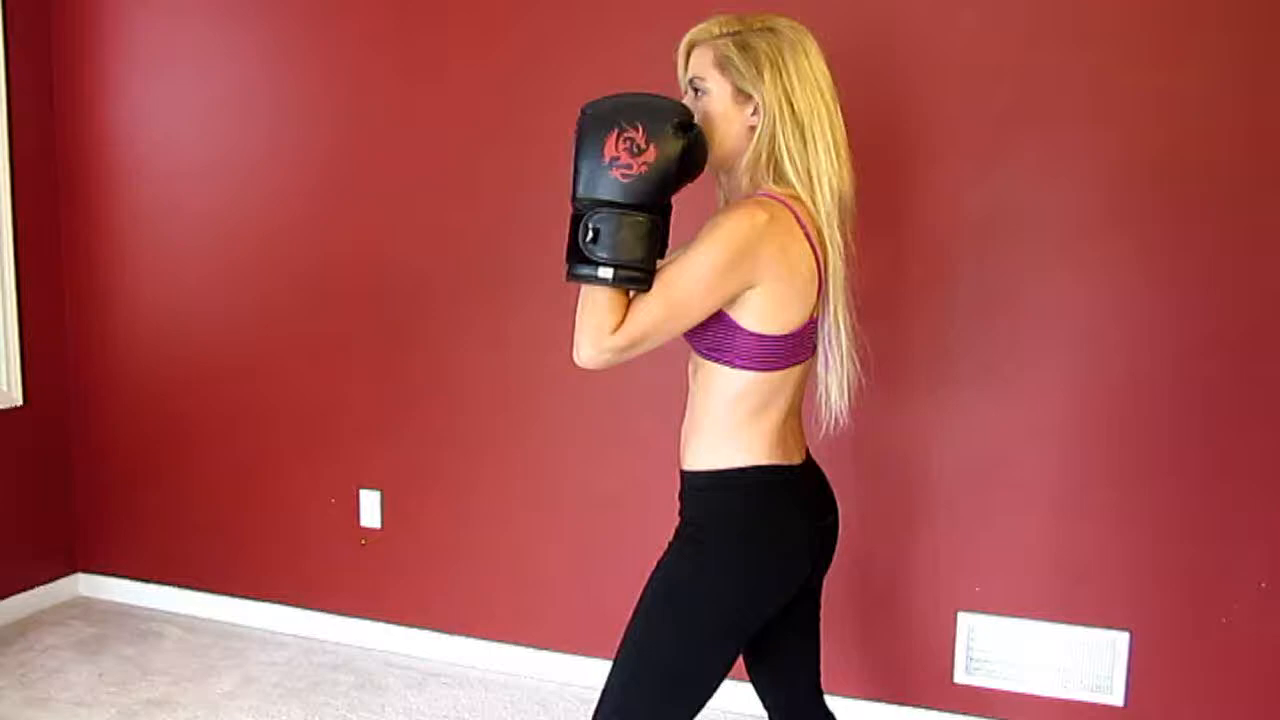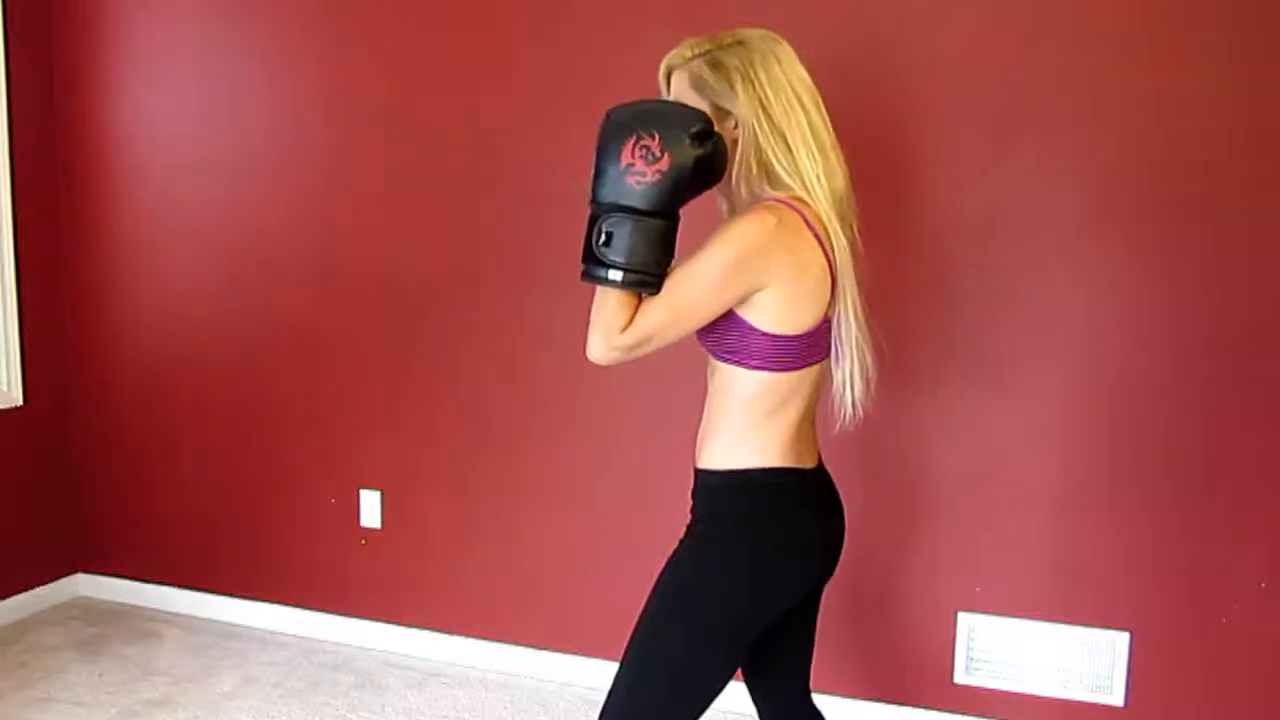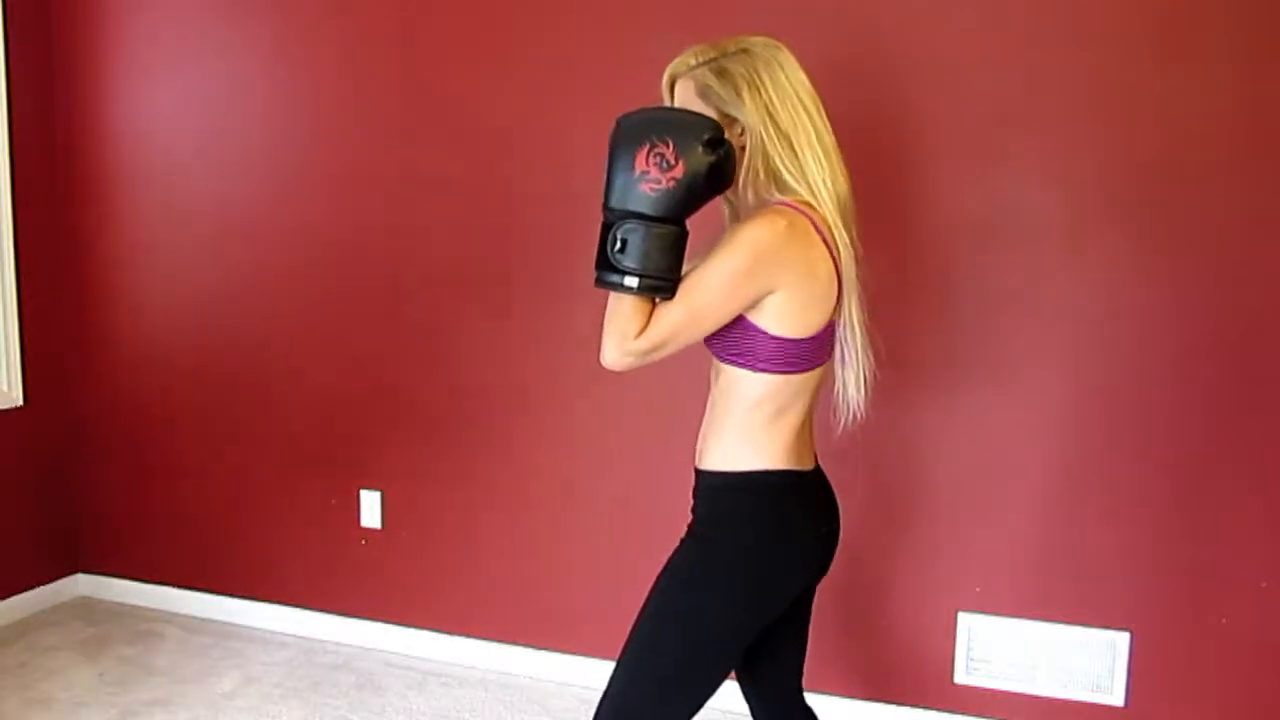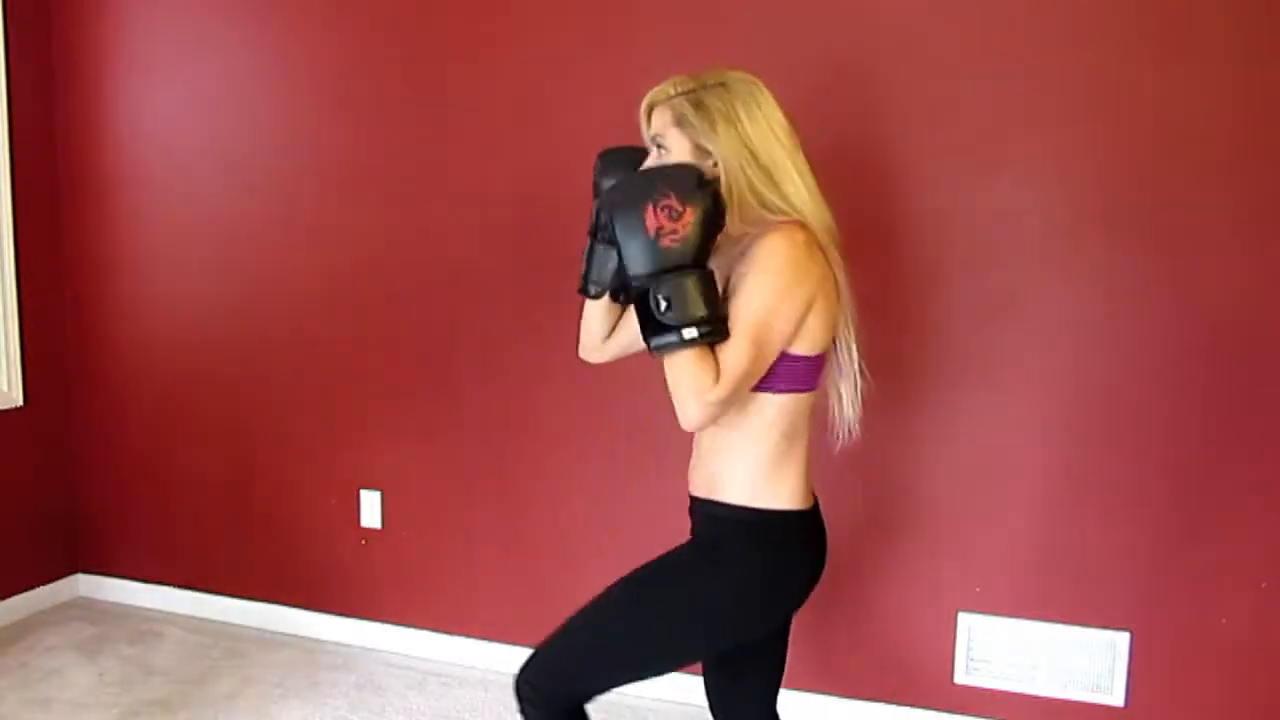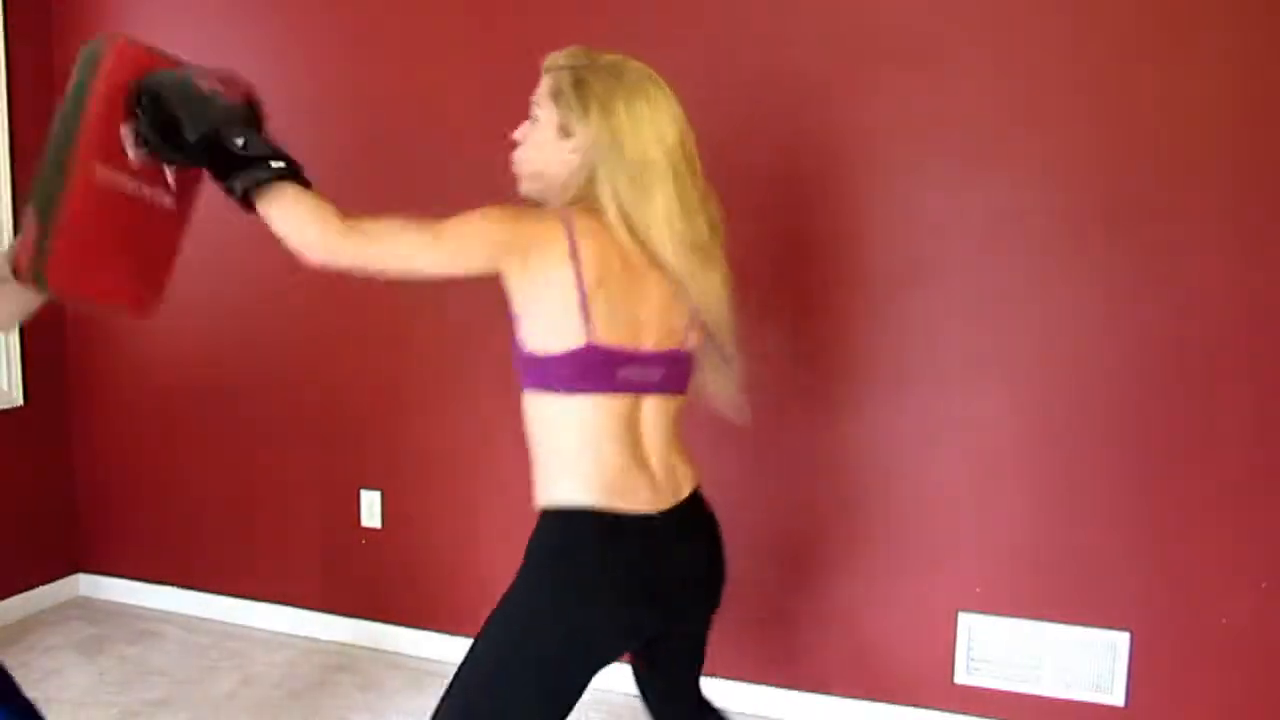
dt=0.3s
person 1, frame 1
left shoulder: (753, 228)
right shoulder: (793, 215)
left elbow: (598, 344)
right elbow: (658, 306)
left hip: (737, 521)
right hip: (792, 507)
person 1, frame 2
left shoulder: (763, 232)
right shoulder: (801, 219)
left elbow: (611, 342)
right elbow: (665, 308)
left wrist: (630, 209)
right wrist: (645, 205)
left hip: (749, 523)
right hip: (799, 511)
person 1, frame 3
left shoulder: (773, 236)
right shoulder: (798, 225)
left elbow: (625, 349)
right elbow: (660, 320)
left hip: (748, 522)
right hip: (790, 512)
person 1, frame 4
left shoulder: (784, 252)
right shoulder: (728, 251)
left elbow: (701, 404)
right elbow: (596, 346)
left wrist: (665, 271)
right wrist: (617, 239)
left hip: (748, 546)
right hip: (767, 539)
person 1, frame 5
left shoulder: (541, 235)
right shoulder: (669, 249)
left elbow: (337, 243)
left wrist: (241, 156)
left hip: (588, 558)
right hip: (690, 544)
